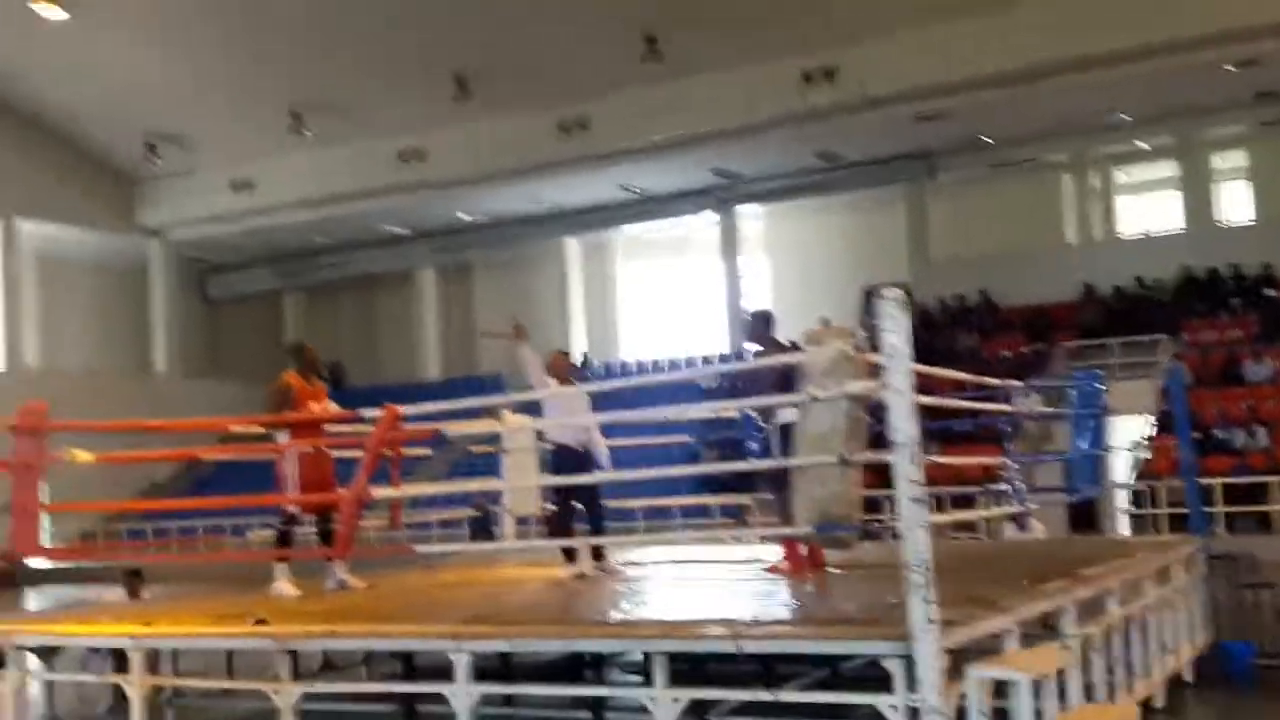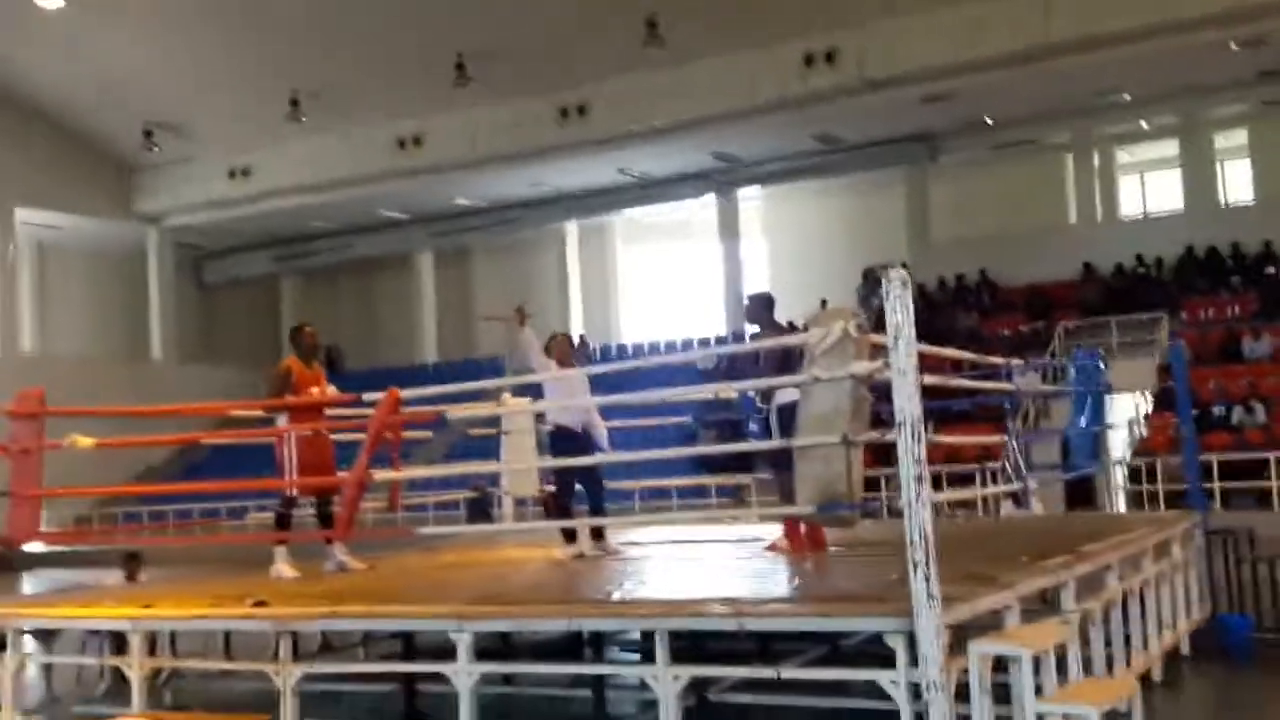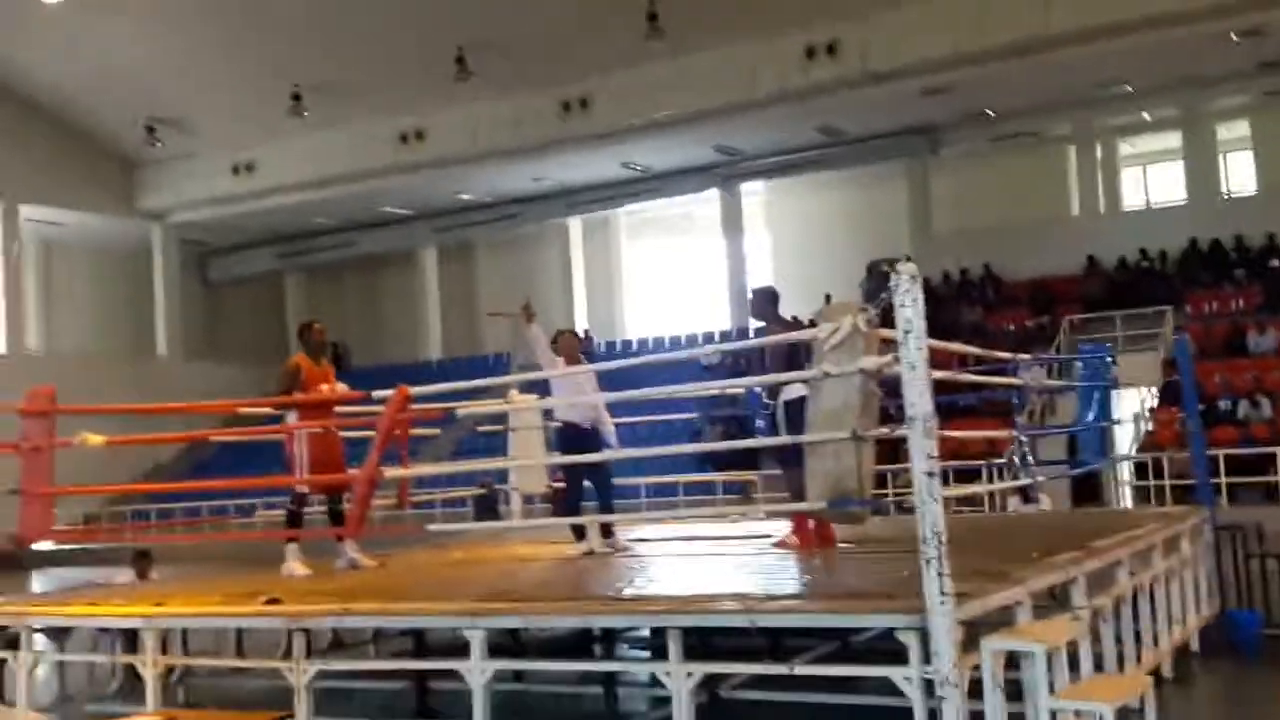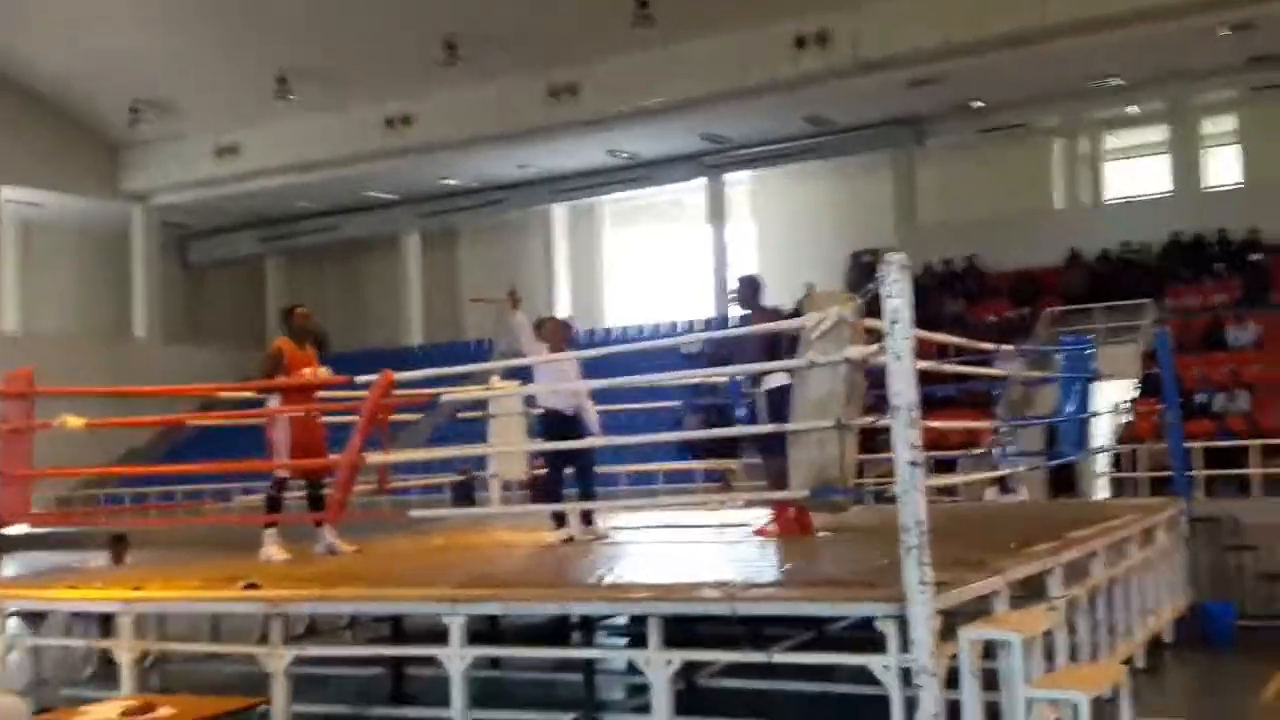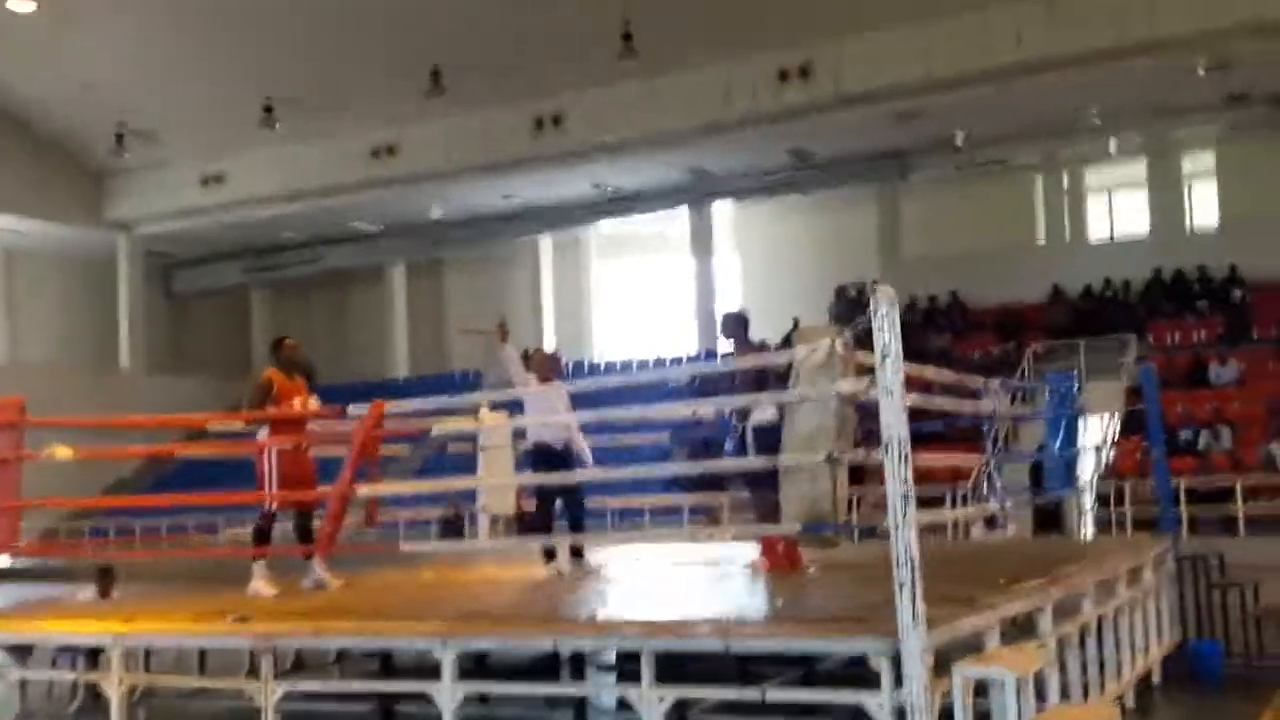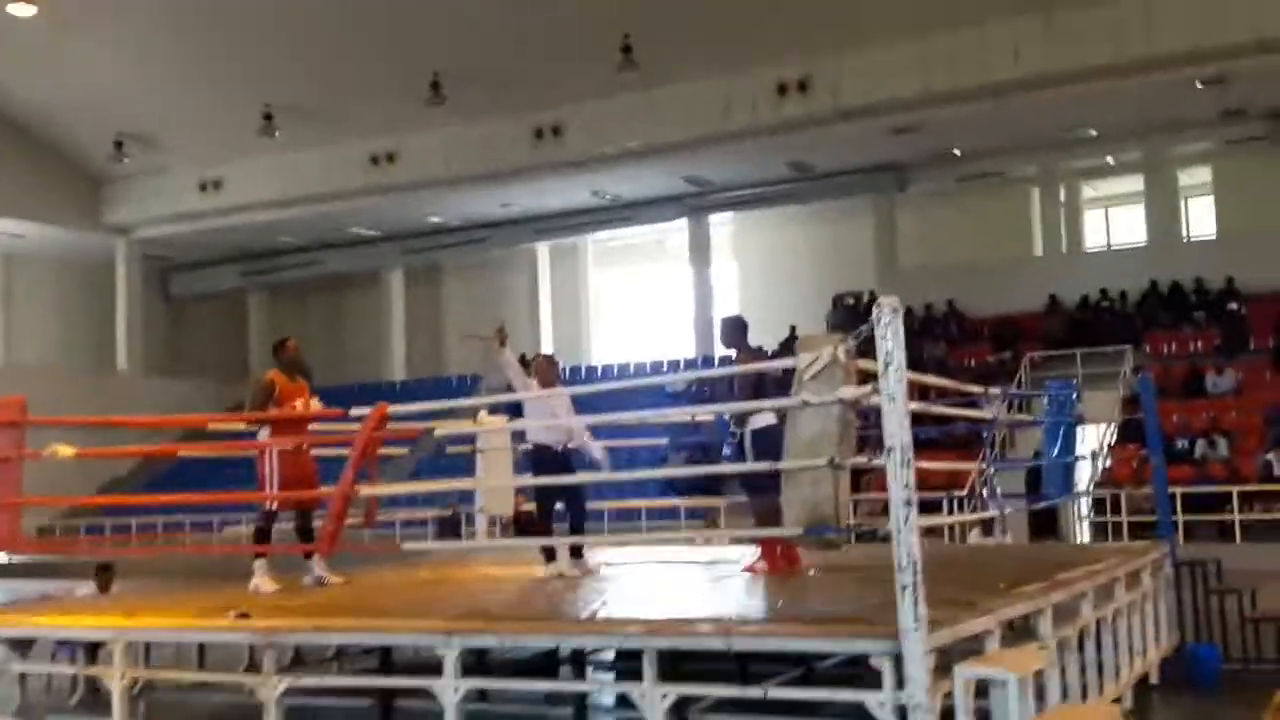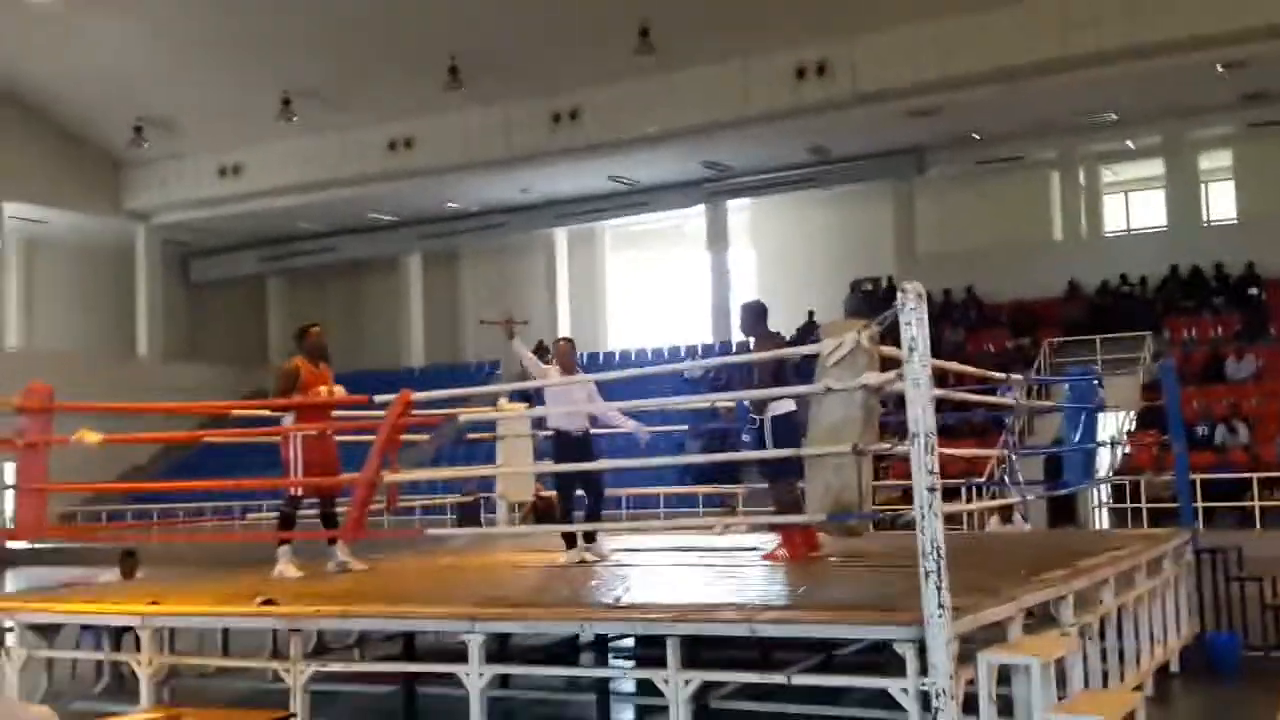
dt=0.1s
person 1, frame 1
left shoulder: (320, 385)
right shoulder: (286, 384)
left wrist: (331, 414)
right wrist: (299, 416)
left hip: (319, 449)
right hip: (295, 450)
left knee: (326, 510)
right knee: (291, 512)
left ankle: (336, 571)
right ankle: (281, 576)
person 1, frame 2
left shoulder: (319, 369)
right shoulder: (286, 368)
left wrist: (331, 398)
right wrist: (301, 400)
left hip: (318, 433)
right hip: (295, 434)
left knee: (326, 493)
right knee: (290, 494)
left ankle: (336, 553)
right ankle: (280, 559)
person 1, frame 3
left shoulder: (328, 365)
right shoulder: (295, 365)
left wrist: (340, 394)
right wrist: (309, 397)
left hip: (328, 430)
right hip: (304, 431)
left knee: (336, 490)
right knee: (301, 491)
left ankle: (347, 550)
right ankle: (292, 556)
person 1, frame 4
left shoulder: (311, 350)
right shoulder: (278, 349)
left wrist: (323, 378)
right wrist: (291, 381)
left hip: (309, 415)
right hip: (285, 416)
left knee: (316, 475)
right knee: (281, 476)
left ankle: (325, 536)
right ankle: (270, 540)
person 1, frame 5
left shoulder: (302, 381)
right shoulder: (268, 379)
right elbow: (250, 414)
left wrist: (312, 409)
right wrist: (280, 411)
left hip: (299, 446)
right hip: (275, 447)
left knee: (306, 507)
right knee: (270, 508)
left ankle: (315, 570)
right ankle: (259, 574)
person 1, frame 6
left shoulder: (303, 382)
right shoulder: (269, 381)
right elbow: (252, 416)
left wrist: (313, 410)
right wrist: (282, 412)
left hip: (300, 448)
right hip: (276, 448)
left knee: (306, 507)
right knee: (271, 507)
left ankle: (315, 568)
right ankle: (260, 572)
person 1, frame 7
left shoulder: (326, 369)
right shoulder: (293, 368)
left wrist: (338, 396)
right wrist: (305, 398)
left hip: (323, 434)
right hip: (299, 434)
left knee: (329, 493)
right knee: (295, 493)
left ankle: (339, 554)
right ankle: (283, 558)
person 2, frame 1
left shoulder: (582, 394)
right shoulder: (547, 388)
left elbow: (592, 429)
right elbow: (532, 368)
left wrist: (604, 460)
right wrist: (521, 343)
left hip: (583, 454)
right hip: (562, 455)
left knee: (595, 506)
right knee: (563, 510)
left ankle: (599, 558)
right ankle: (571, 561)
person 2, frame 2
left shoulder: (581, 376)
right shoulder: (548, 370)
left elbow: (591, 411)
right elbow: (532, 351)
left wrist: (603, 441)
right wrist: (523, 326)
left hip: (583, 436)
right hip: (561, 437)
left knee: (595, 487)
right knee: (564, 491)
left ankle: (599, 538)
right ankle: (570, 542)
person 2, frame 3
left shoulder: (588, 373)
right shoulder: (555, 367)
left elbow: (600, 408)
right elbow: (540, 347)
left wrist: (611, 438)
right wrist: (530, 322)
left hip: (591, 433)
right hip: (569, 433)
left knee: (604, 483)
right knee: (573, 488)
left ankle: (609, 535)
right ankle: (581, 539)
person 2, frame 4
left shoulder: (571, 360)
right shoulder: (539, 354)
left elbow: (582, 395)
right elbow: (525, 333)
left wrist: (594, 426)
right wrist: (516, 309)
left hip: (573, 419)
right hip: (552, 419)
left knee: (586, 470)
right knee: (554, 475)
left ankle: (588, 523)
right ankle: (561, 526)
person 2, frame 5
left shoulder: (562, 392)
right shoulder: (528, 386)
left elbow: (573, 428)
right elbow: (513, 364)
left wrist: (586, 458)
right wrist: (504, 341)
left hip: (563, 453)
right hip: (541, 453)
left knee: (576, 504)
right knee: (545, 508)
left ankle: (577, 557)
right ankle: (551, 560)
person 2, frame 6
left shoulder: (563, 396)
right shoulder: (529, 389)
left elbow: (577, 429)
right elbow: (513, 371)
left wrist: (597, 452)
right wrist: (503, 346)
left hip: (563, 454)
right hip: (542, 454)
left knee: (577, 505)
right knee: (544, 509)
left ankle: (577, 557)
right ankle: (551, 561)
person 2, frame 7
left shoulder: (585, 382)
right shoulder: (548, 375)
left elbow: (604, 409)
right elbow: (527, 360)
left wrist: (633, 426)
right wrist: (513, 337)
left hip: (583, 439)
right hip: (562, 440)
left knee: (595, 490)
right knee: (565, 495)
left ankle: (591, 541)
right ankle: (571, 547)
person 3, frame 1
left shoulder: (768, 355)
right shoulder: (786, 351)
left elbow: (766, 388)
left wrist: (763, 417)
left hip: (780, 418)
right hip: (792, 417)
left knee: (781, 484)
right knee: (786, 483)
person 3, frame 2
left shoulder: (766, 336)
right shoulder: (784, 332)
left elbow: (768, 375)
left wrist: (762, 402)
left hip: (779, 403)
right hip: (792, 399)
left knee: (783, 467)
right knee: (791, 466)
left ankle: (793, 532)
person 3, frame 3
left shoulder: (774, 332)
right shoulder: (790, 328)
left elbow: (776, 372)
left wrist: (769, 399)
left hip: (787, 399)
right hip: (799, 395)
left knee: (791, 464)
right knee: (799, 462)
left ankle: (802, 529)
right ankle: (820, 526)
person 3, frame 4
left shoulder: (756, 319)
right shoulder: (774, 315)
left elbow: (758, 360)
left wrist: (752, 386)
left hip: (769, 387)
right hip: (782, 384)
left knee: (773, 454)
right knee: (779, 451)
left ankle: (783, 519)
right ankle: (799, 515)
person 3, frame 5
left shoulder: (743, 353)
right shoulder: (759, 350)
left elbow: (743, 390)
left wrist: (737, 422)
left hip: (754, 422)
right hip: (768, 418)
left knee: (760, 486)
right knee: (770, 484)
person 3, frame 6
left shoulder: (742, 359)
right shoulder: (758, 354)
left elbow: (742, 396)
left wrist: (736, 429)
left hip: (753, 427)
right hip: (769, 424)
left knee: (757, 490)
right knee: (768, 487)
person 3, frame 7
left shoulder: (762, 344)
right shoulder: (776, 341)
left elbow: (763, 385)
left wrist: (754, 417)
left hip: (773, 415)
right hip: (786, 411)
left knee: (779, 480)
right knee: (788, 481)
left ankle: (792, 544)
right ankle: (806, 539)
